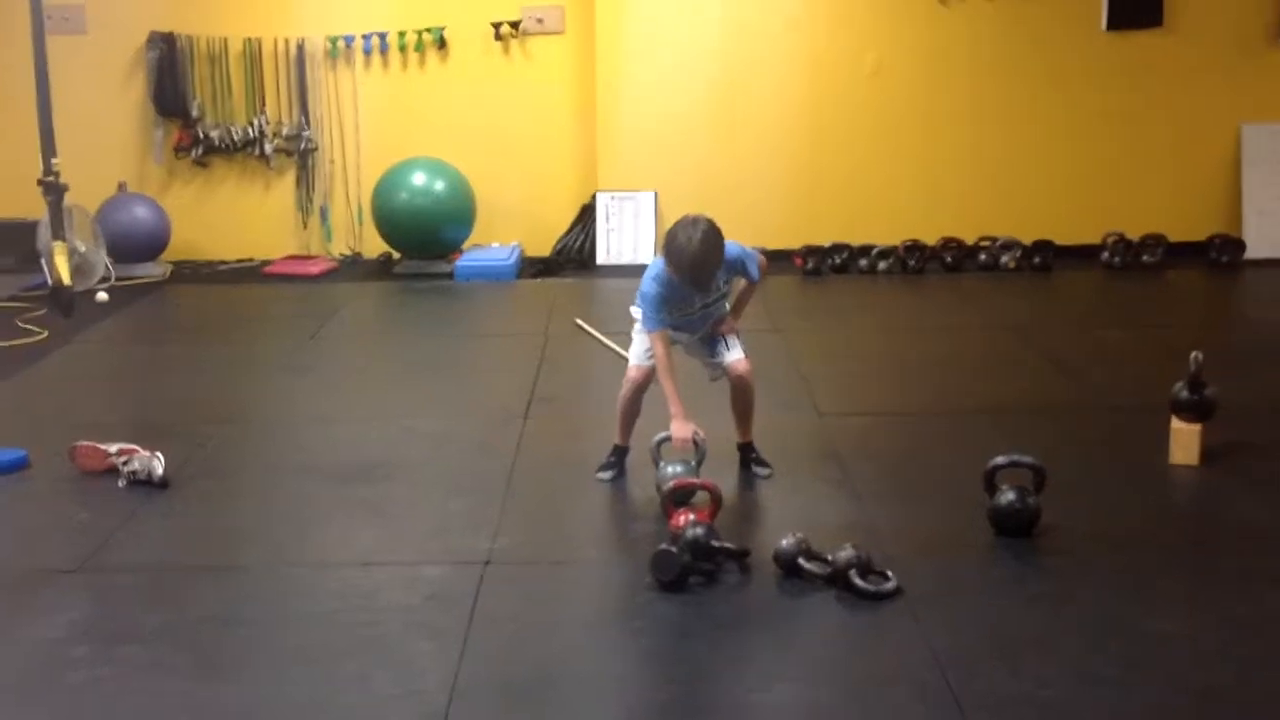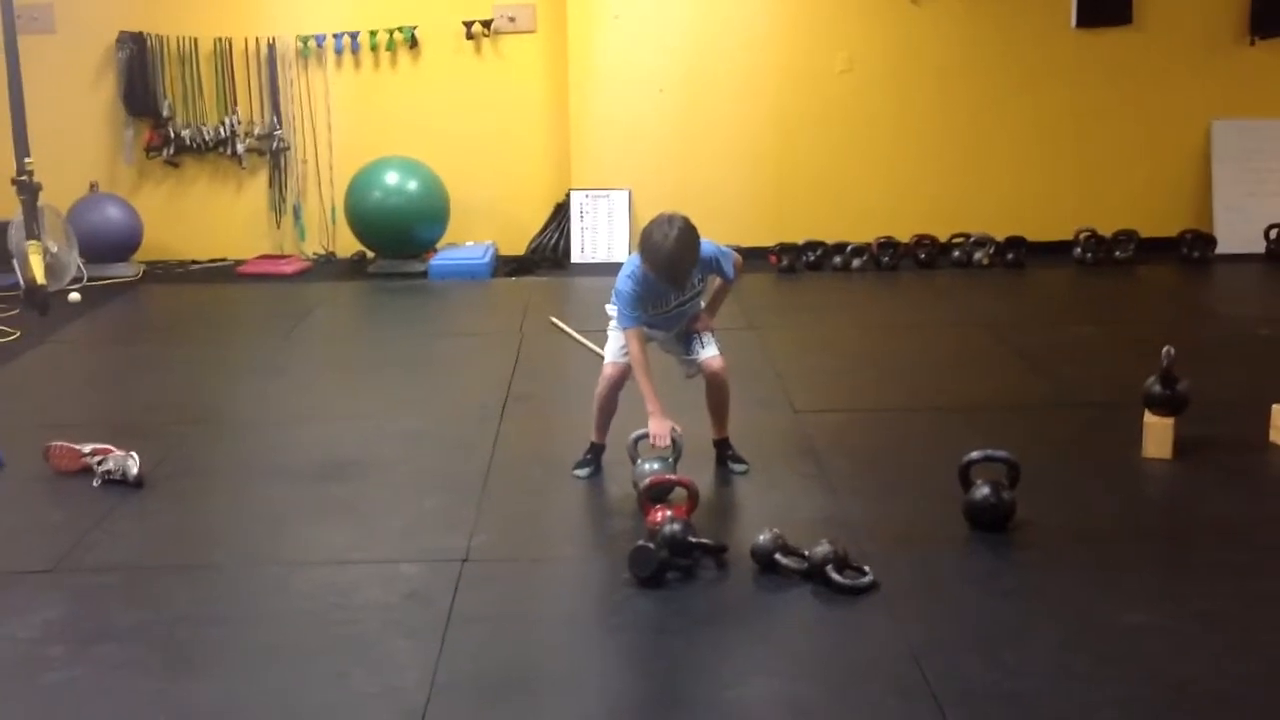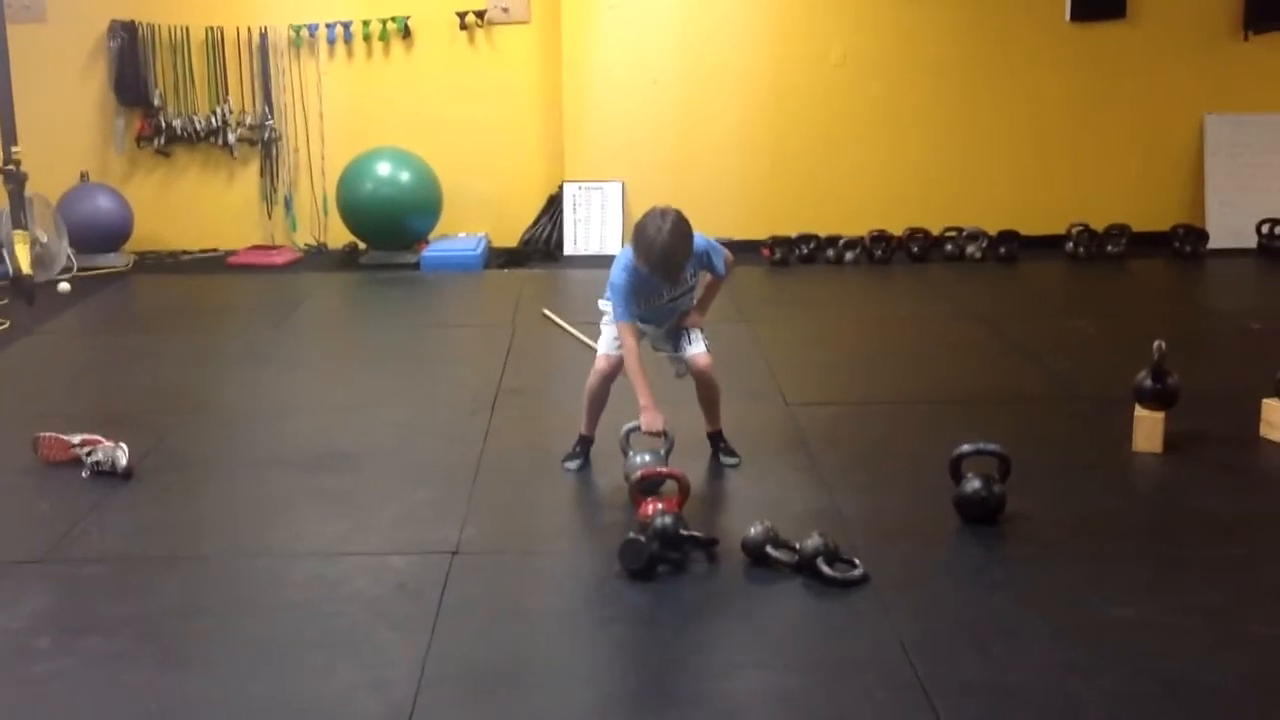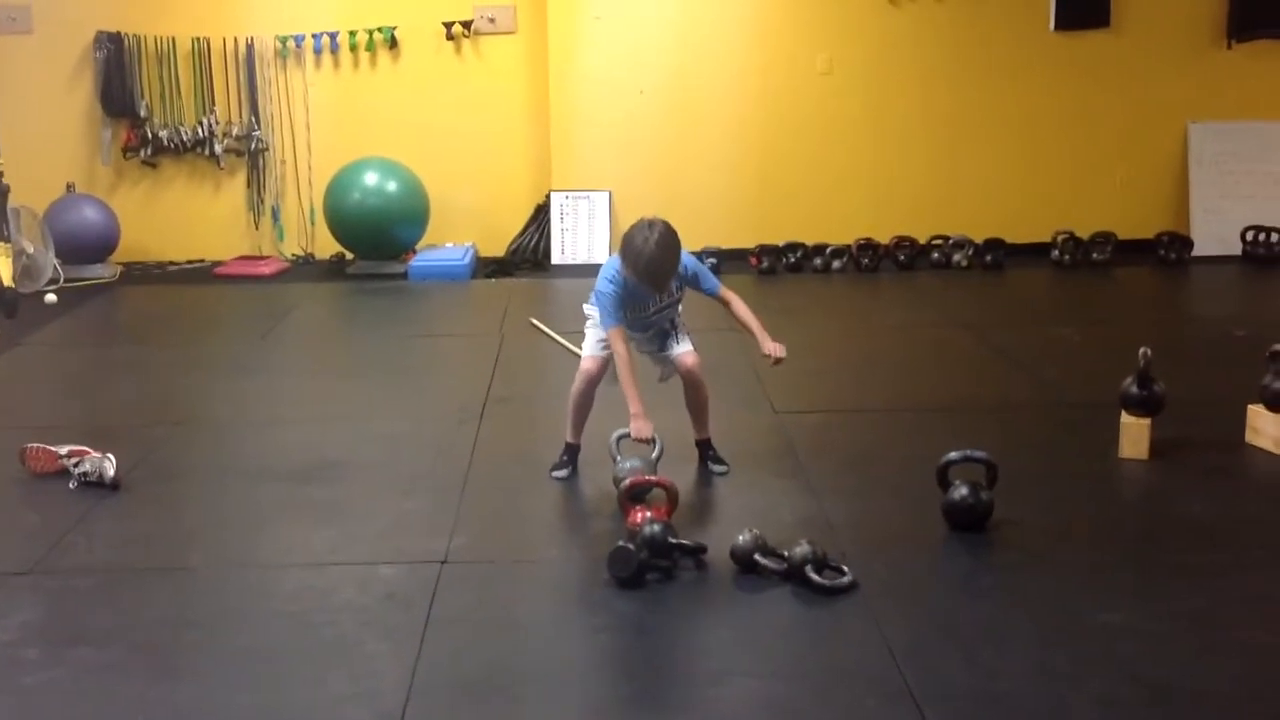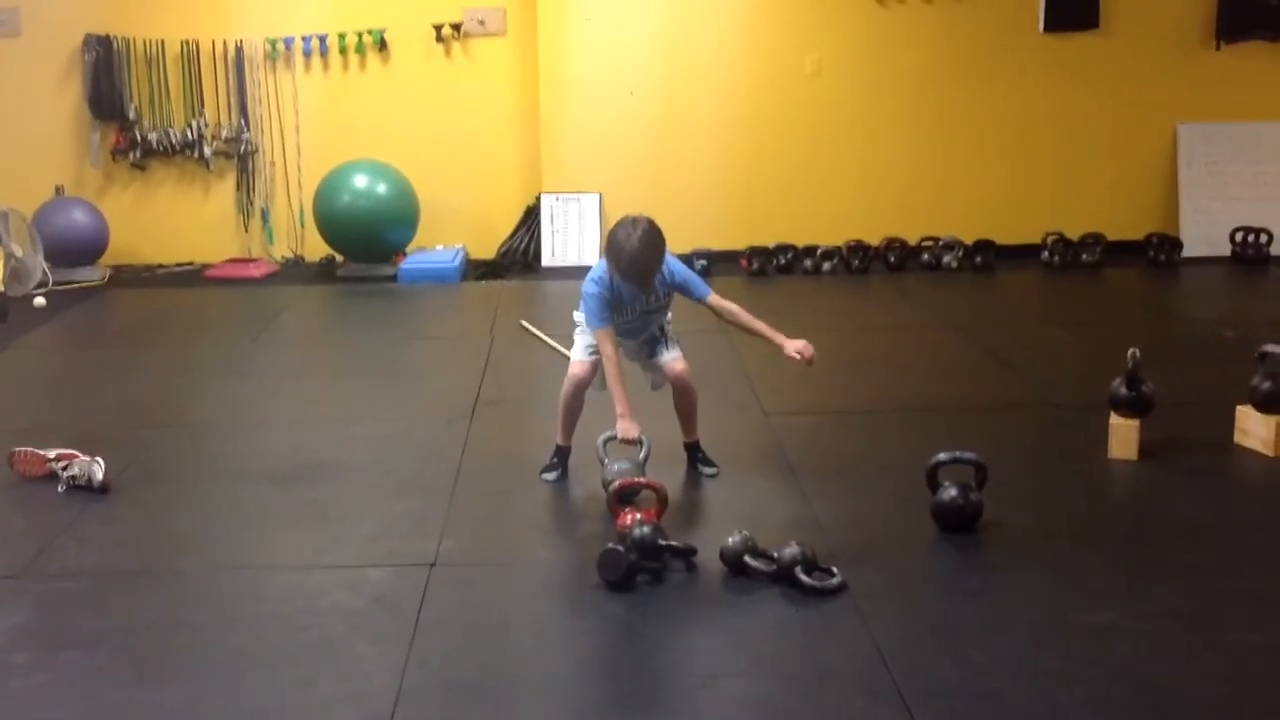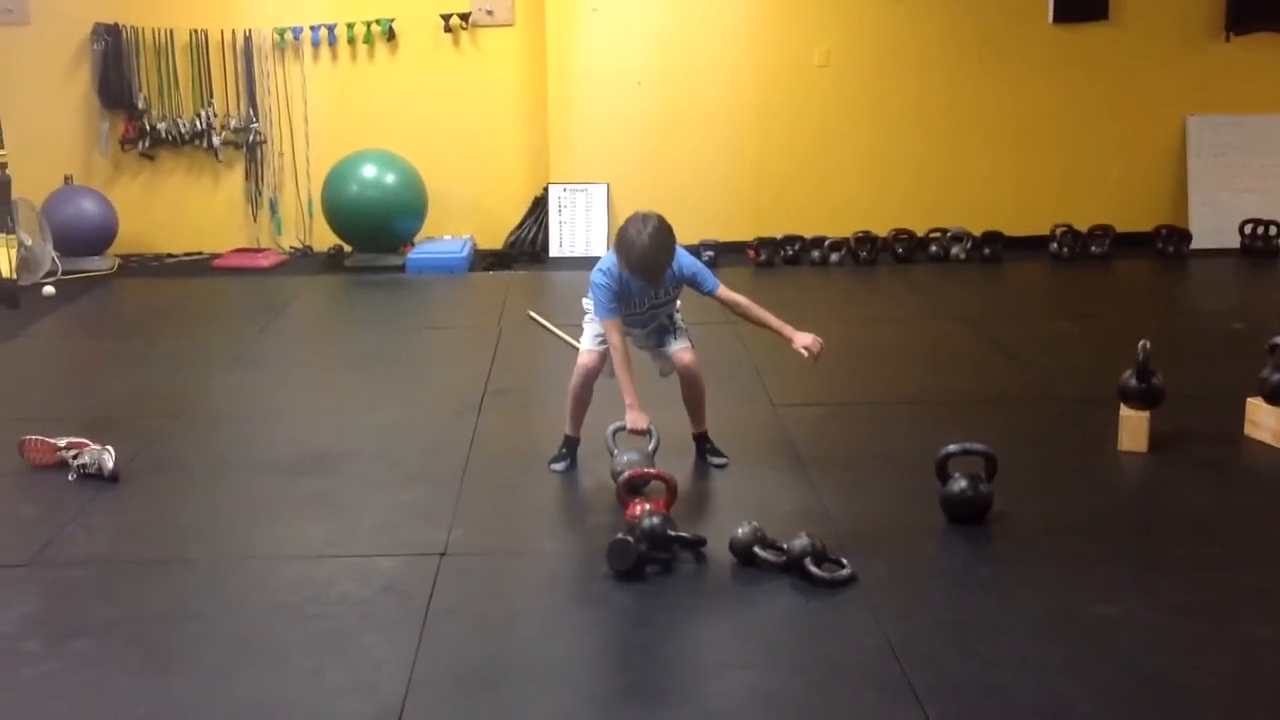
dt=0.7s
person 1, frame 1
left shoulder: (732, 255)
right shoulder: (655, 282)
left elbow: (760, 265)
right elbow: (660, 349)
left wrist: (734, 315)
right wrist: (678, 415)
left hip: (711, 323)
right hip: (659, 324)
left knee: (741, 372)
right knee: (636, 377)
left ankle: (747, 449)
right ankle: (619, 451)
person 1, frame 2
left shoulder: (707, 253)
right shoulder: (630, 279)
left elbow: (735, 263)
right elbow: (635, 347)
left wrist: (709, 312)
right wrist: (655, 412)
left hip: (685, 320)
right hip: (634, 321)
left knee: (716, 370)
right knee: (612, 375)
left ankle: (722, 445)
right ankle: (596, 448)
person 1, frame 3
left shoulder: (700, 248)
right shoulder: (624, 271)
left elbow: (727, 262)
right elbow: (630, 341)
left wrist: (700, 310)
right wrist: (647, 407)
left hip: (677, 316)
right hip: (627, 315)
left knee: (702, 366)
right knee: (604, 368)
left ankle: (717, 438)
right ankle: (584, 440)
person 1, frame 4
left shoulder: (684, 264)
right shoulder: (610, 280)
left elbow: (728, 298)
right elbow: (620, 349)
left wrist: (763, 339)
right wrist: (637, 414)
left hip: (661, 323)
right hip: (608, 322)
left knee: (691, 367)
right knee: (589, 371)
left ankle: (705, 446)
right ankle: (571, 449)
person 1, frame 5
left shoulder: (670, 269)
right shoulder: (597, 284)
left elbow: (722, 307)
right elbow: (608, 351)
left wrist: (783, 342)
right wrist: (624, 416)
left hip: (650, 329)
right hip: (599, 328)
left knee: (681, 374)
right knee: (578, 376)
left ankle: (694, 449)
right ankle: (561, 452)
person 1, frame 6
left shoulder: (681, 262)
right shoulder: (605, 275)
left elbow: (733, 300)
right elbow: (616, 341)
left wrist: (792, 334)
right wrist: (632, 407)
left hip: (659, 318)
right hip: (608, 317)
left knee: (688, 364)
right knee: (587, 365)
left ankle: (702, 440)
right ankle: (569, 443)
